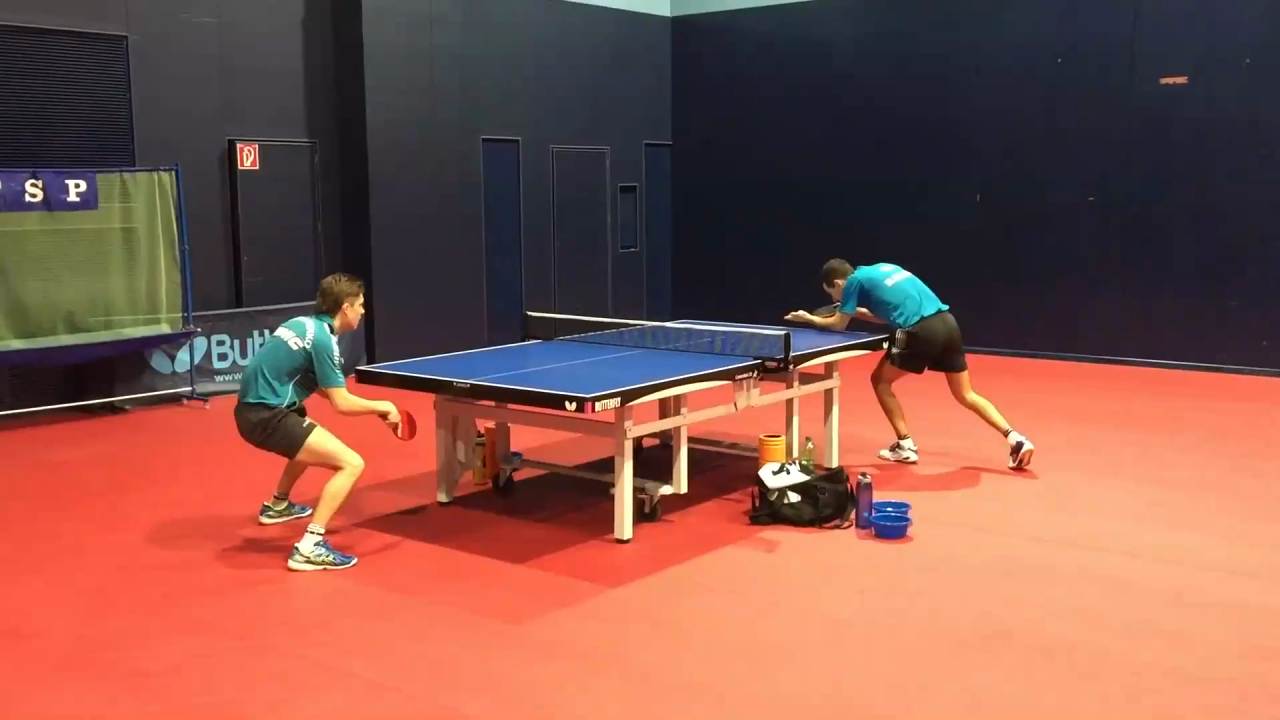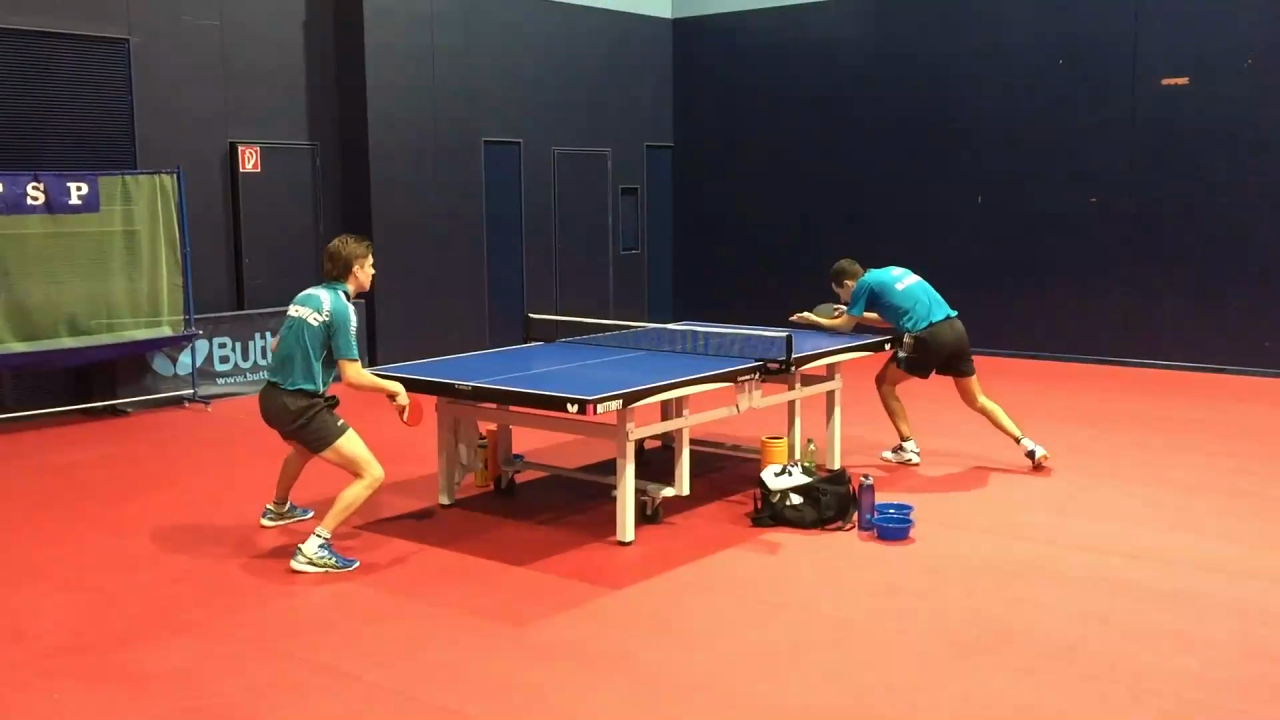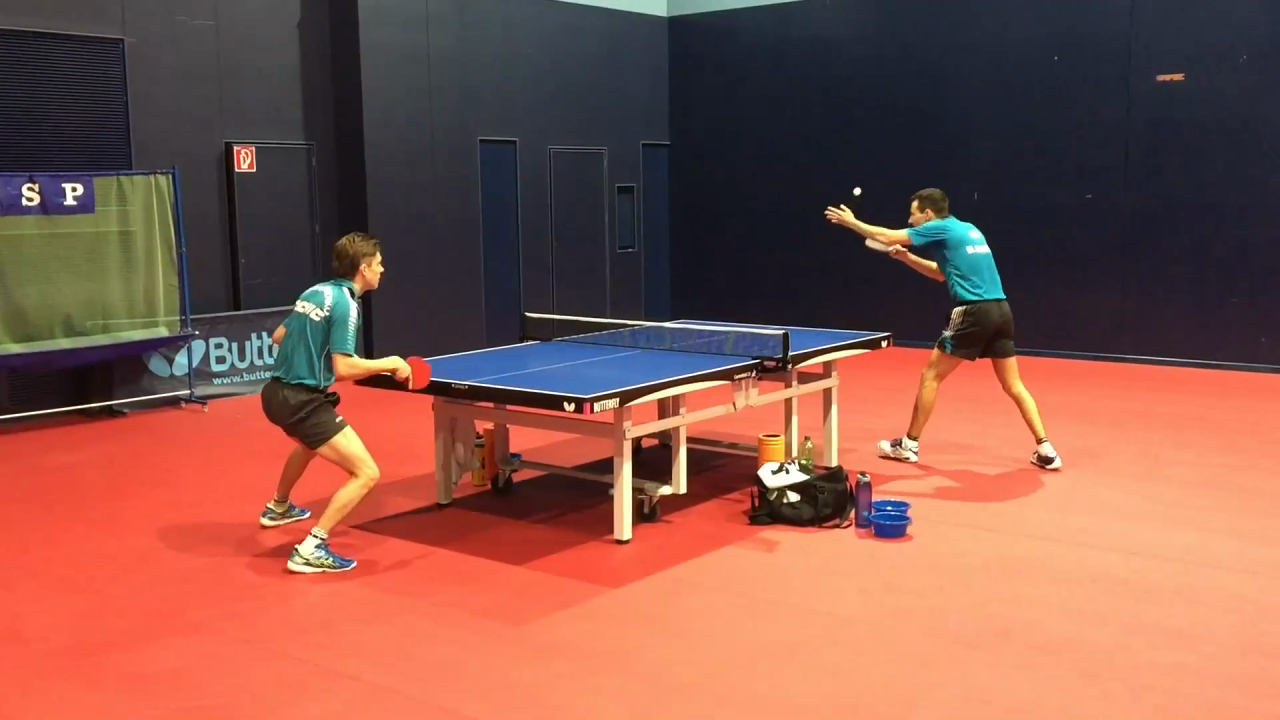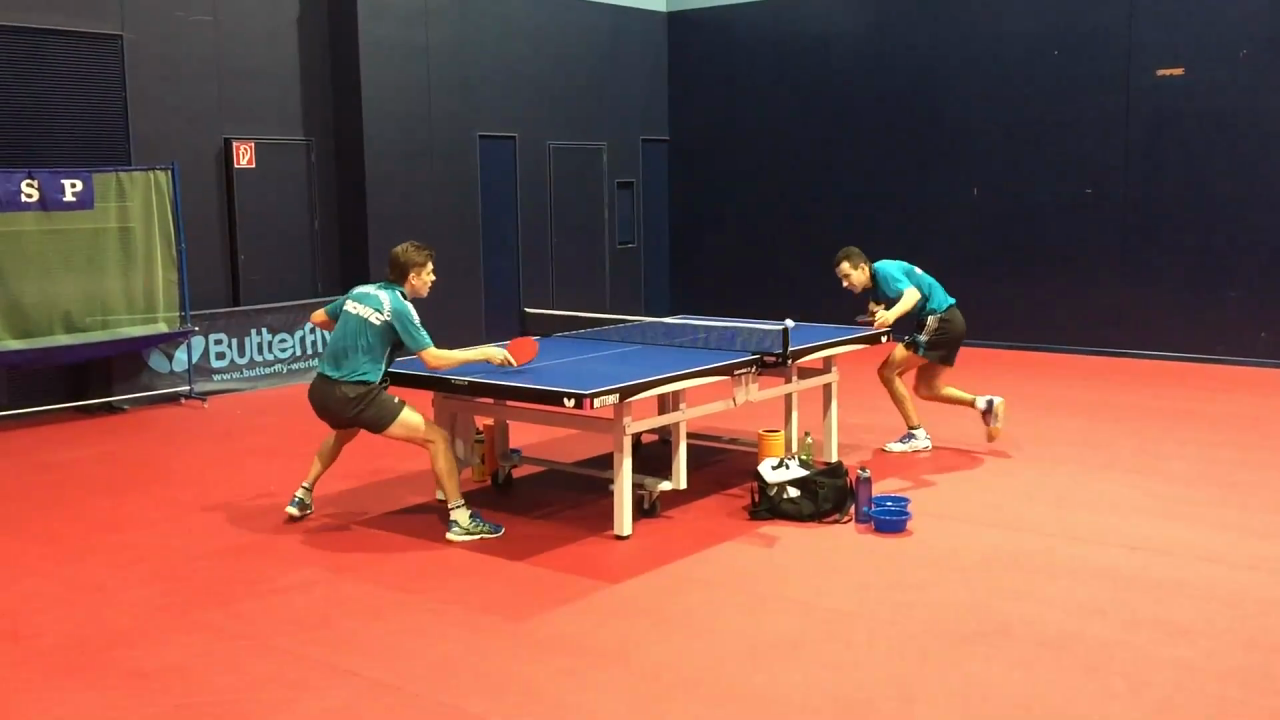
dt=0.7s
person 1, frame 1
left shoulder: (301, 323)
right shoulder: (323, 339)
right elbow: (341, 403)
left wrist: (321, 387)
right wrist: (383, 407)
left hip: (252, 410)
right hip: (266, 418)
left knee: (310, 440)
right knee: (351, 464)
left ankle: (277, 505)
right ankle: (310, 547)
person 1, frame 2
left shoulder: (306, 296)
right shoulder: (340, 308)
left elbow: (278, 347)
right elbow: (352, 376)
right wrist: (393, 387)
left hip: (273, 397)
right hip: (301, 405)
left knee: (306, 447)
right knee: (371, 474)
left ankle: (278, 509)
right ankle: (314, 548)
person 1, frame 3
left shoulder: (314, 292)
right shoulder: (344, 303)
left elbow: (279, 336)
right elbow: (344, 369)
right wrist: (390, 364)
left hip: (276, 392)
right hip: (303, 400)
left knee: (309, 445)
right knee: (366, 473)
left ankle: (278, 507)
right ankle: (311, 549)
person 1, frame 4
left shoulder: (360, 292)
right shoulder: (399, 307)
left elbow: (317, 318)
right elbow: (434, 359)
right wrist: (484, 353)
left hip: (322, 390)
right hip: (357, 395)
left knee: (345, 433)
right knee: (436, 438)
left ankle: (303, 496)
right ankle: (461, 519)
person 2, frame 1
left shoulder: (855, 280)
right shoulder: (882, 269)
left elbow: (838, 324)
left wrist: (809, 318)
right wrist: (854, 310)
left hip: (921, 331)
right hip: (947, 323)
left knee: (881, 381)
right knee: (966, 395)
left ankle: (905, 446)
right ankle: (1015, 439)
person 2, frame 2
left shoulder: (865, 283)
right shoulder: (893, 272)
left elbow: (845, 326)
left wrist: (815, 320)
right wrist: (855, 313)
left hip: (928, 337)
right hip: (955, 329)
left knee: (885, 382)
right knee: (976, 400)
left ankle: (907, 447)
right ankle: (1027, 445)
person 2, frame 3
left shoulder: (941, 228)
right shoulder: (967, 229)
left elbow: (888, 236)
left wrist: (852, 222)
right wrist: (907, 258)
left hip: (974, 312)
right hip: (1000, 310)
left knee: (931, 376)
right knee: (1013, 386)
left ankle: (909, 445)
right ankle: (1045, 450)
person 2, frame 4
left shoulder: (886, 271)
right shoulder: (876, 274)
left elbow: (913, 294)
right elbow: (881, 302)
left wrist: (891, 315)
right wrist: (877, 308)
left hip: (940, 322)
right hip: (950, 322)
left knee: (888, 372)
right knee: (926, 389)
left ankle: (917, 434)
right ankle: (984, 404)
